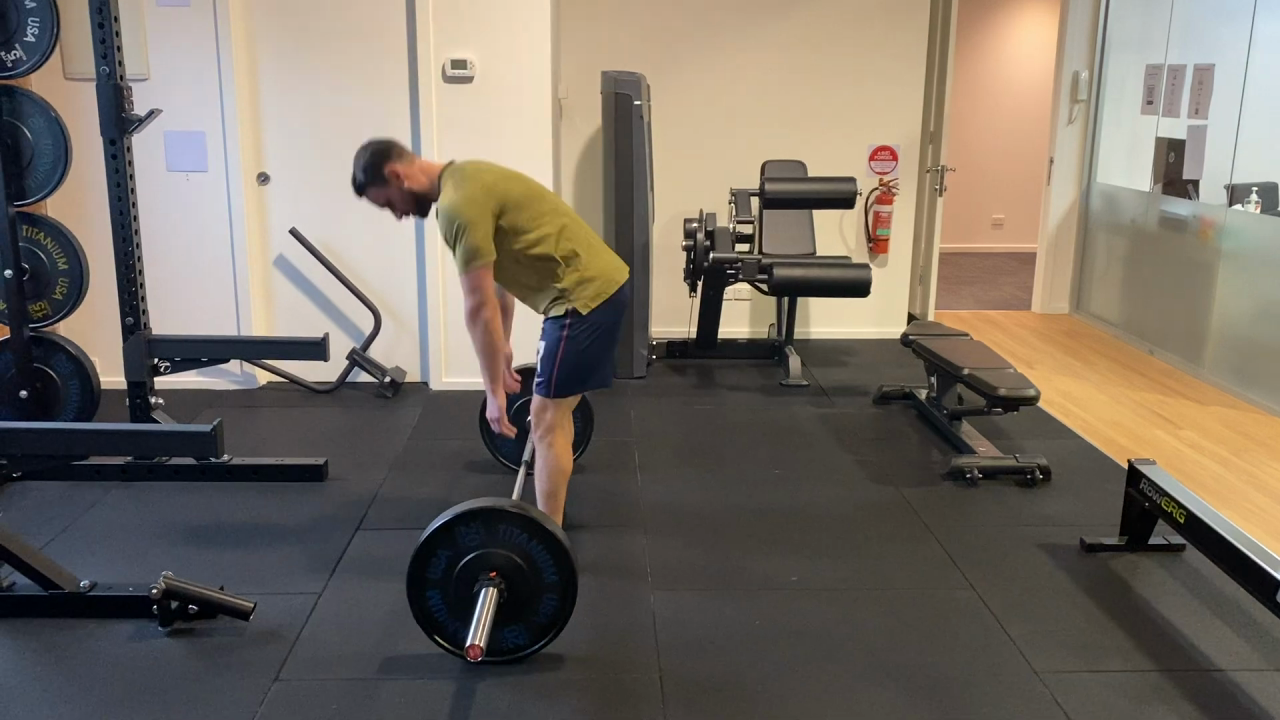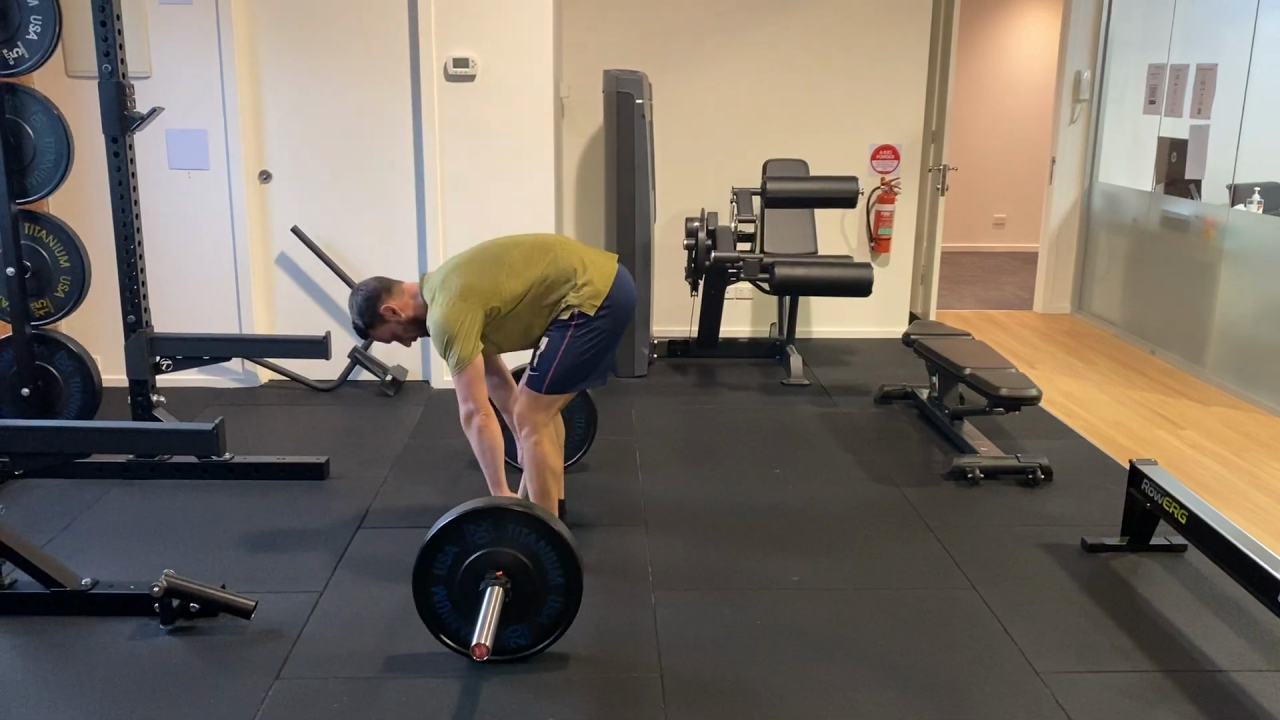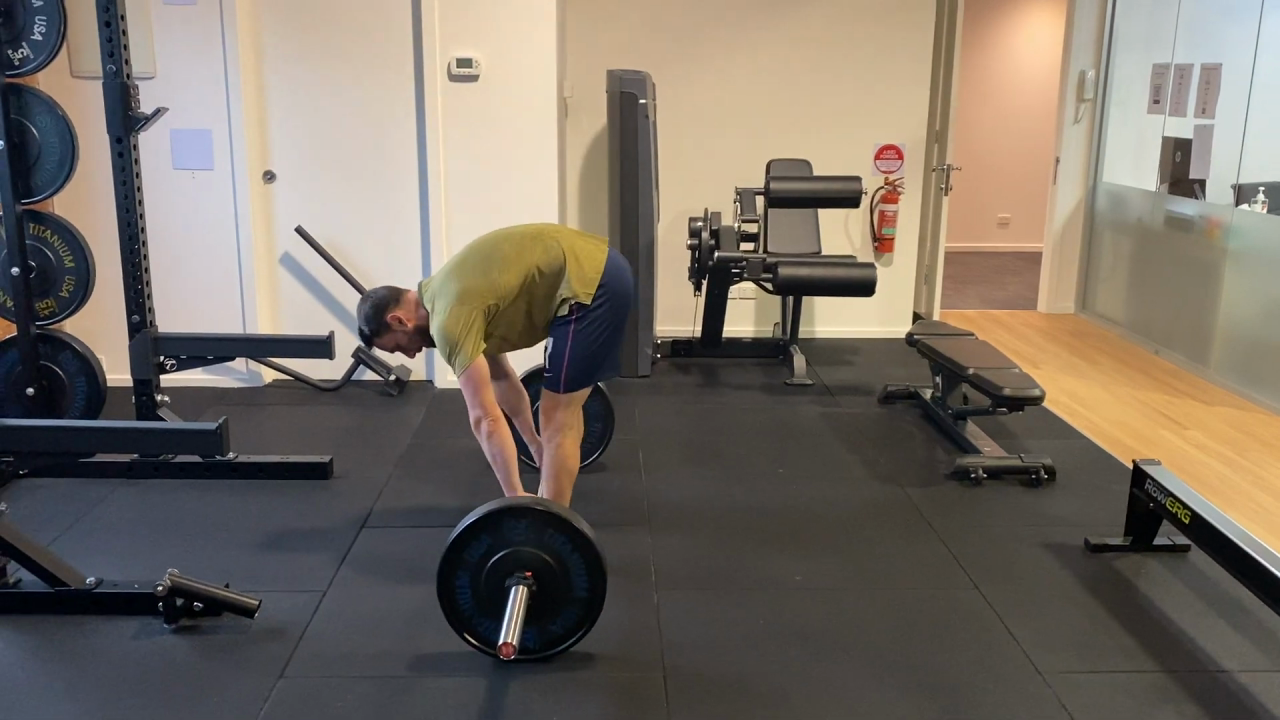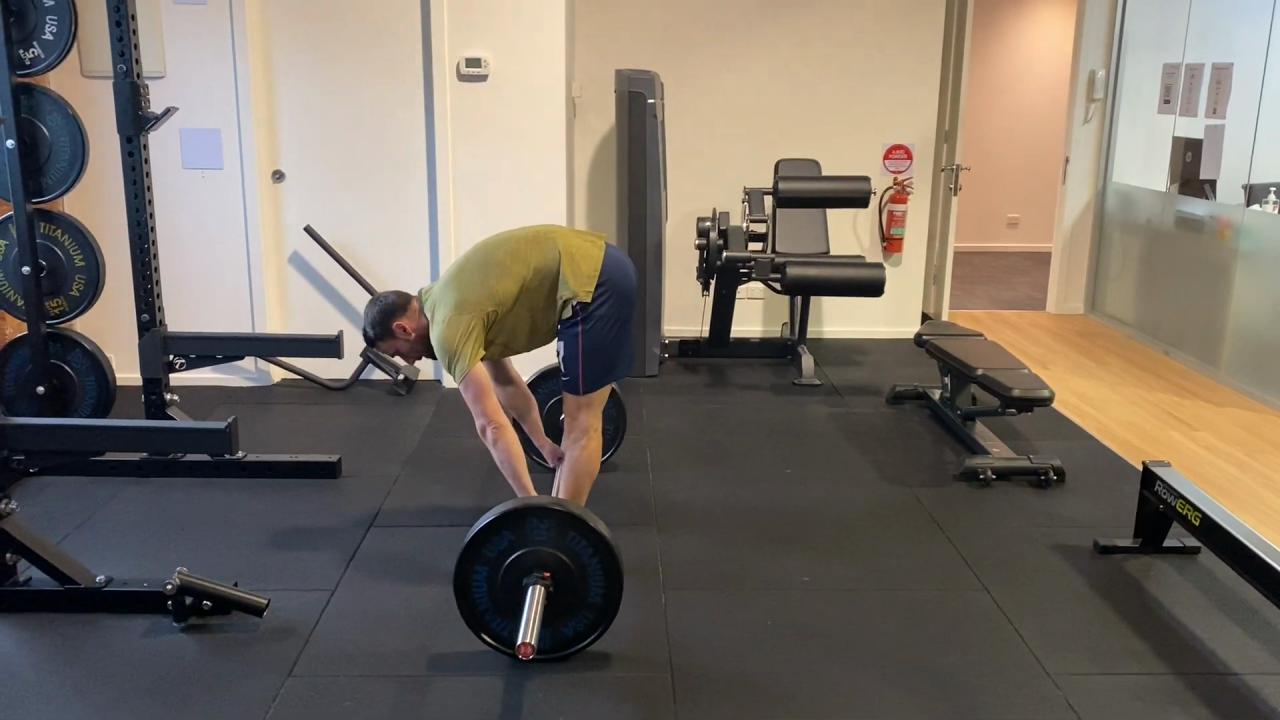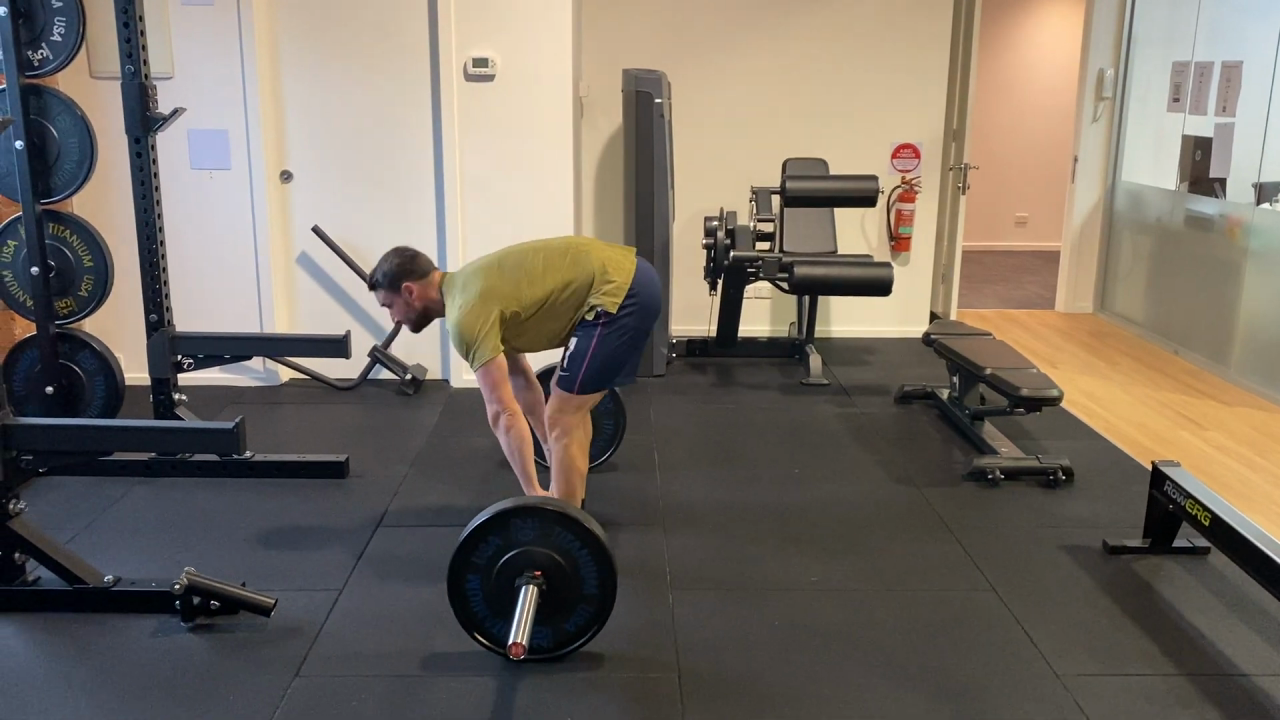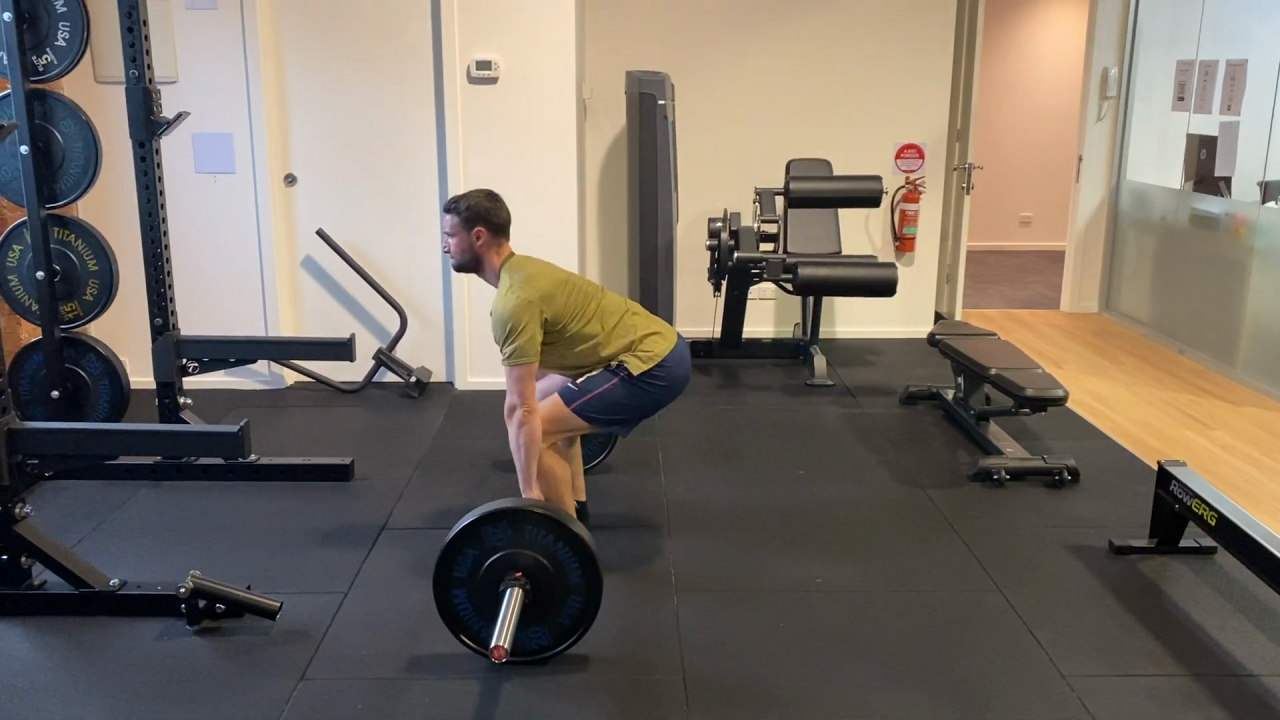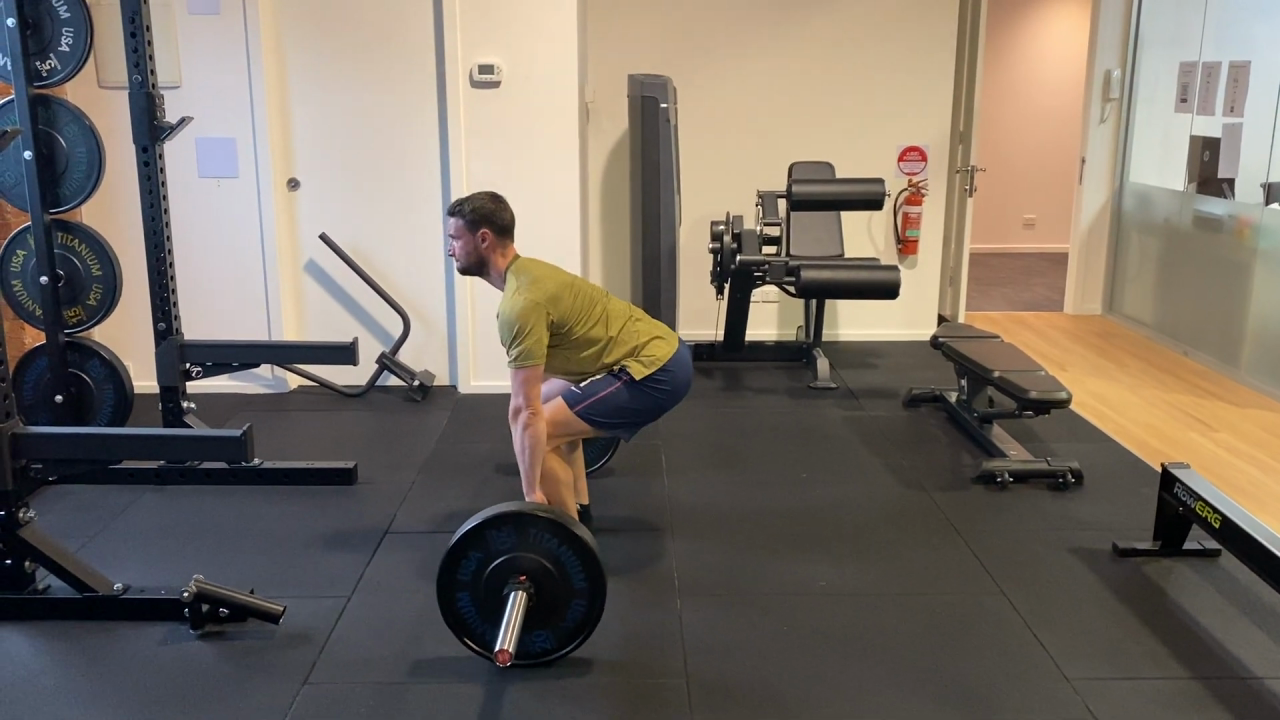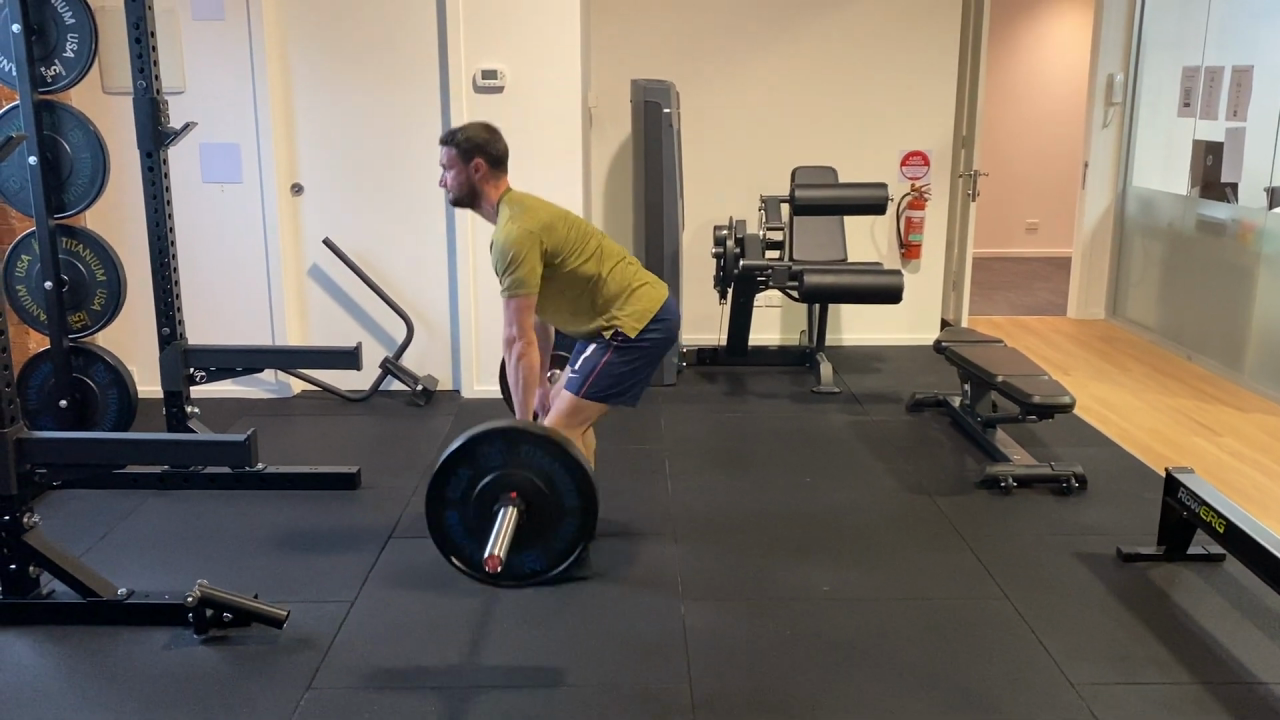
dt=0.5s
person 1, frame 1
left shoulder: (458, 205)
right shoulder: (463, 184)
left elbow: (480, 307)
right elbow: (495, 287)
left wrist: (494, 390)
right wrist: (503, 352)
left hip: (587, 296)
right hip: (601, 285)
left knee: (545, 421)
right knee: (554, 415)
right ankle: (554, 519)
person 1, frame 2
left shoulder: (447, 315)
right shoulder: (445, 292)
left elbow: (475, 413)
right elbow: (494, 376)
left wrist: (500, 493)
right wrist: (524, 439)
left hip: (594, 295)
right hip: (605, 281)
left knee: (532, 416)
right knee: (538, 406)
right ankle: (552, 511)
person 1, frame 3
left shoulder: (449, 320)
right shoulder: (448, 300)
left elbow: (485, 417)
right elbow: (501, 379)
left wrist: (516, 496)
right wrist: (535, 443)
left hip: (589, 281)
right hip: (600, 267)
left knee: (558, 417)
right knee: (562, 407)
person 1, frame 4
left shoulder: (448, 328)
right shoulder: (450, 306)
left elbow: (491, 424)
right elbow: (506, 383)
right wrist: (543, 443)
left hip: (590, 278)
right hip: (600, 265)
left knee: (581, 419)
right knee: (578, 413)
person 1, frame 5
left shoulder: (465, 315)
right shoulder: (466, 287)
left elbow: (502, 412)
right elbow: (516, 374)
left wrist: (532, 493)
right wrist: (540, 433)
left hip: (618, 292)
right hip: (629, 279)
left knee: (560, 418)
right knee: (569, 406)
right ankle: (570, 509)
person 1, frame 6
left shoulder: (513, 302)
right shoulder: (522, 274)
left elbow: (520, 409)
right elbow: (538, 373)
left wrist: (529, 493)
left hip: (653, 366)
right hip: (657, 348)
left knee: (537, 430)
right knee: (548, 405)
right ankle: (575, 508)
person 1, frame 7
left shoulder: (521, 305)
right shoulder: (527, 274)
left elbow: (525, 412)
left wrist: (532, 495)
left hip: (654, 372)
right hip: (656, 353)
left knee: (542, 431)
right knee: (552, 410)
right ankle: (578, 510)
person 1, frame 8
left shoulder: (514, 234)
right shoulder: (523, 212)
left elbow: (519, 341)
right elbow: (539, 312)
right wrist: (542, 381)
left hip: (637, 319)
right hip: (645, 307)
left knee: (559, 429)
right knee: (567, 412)
